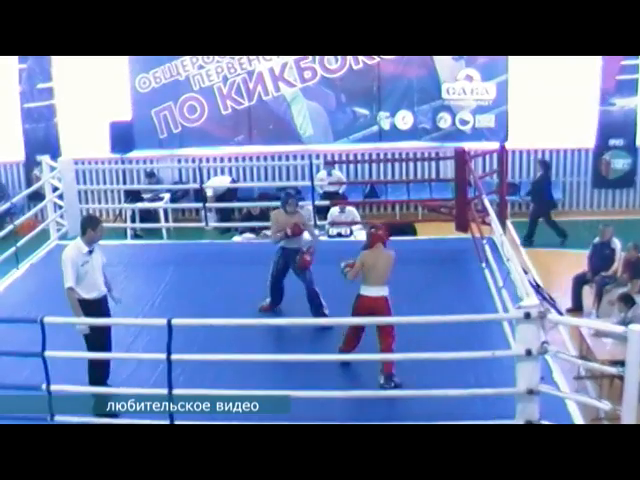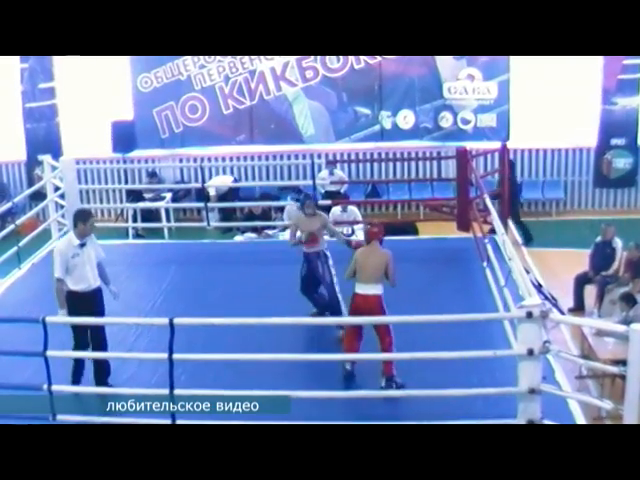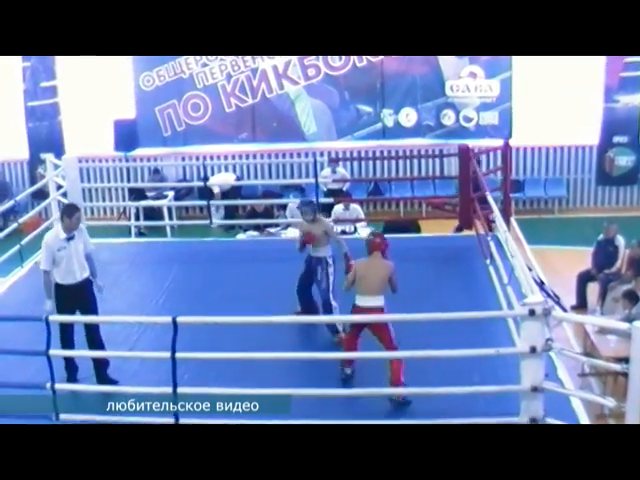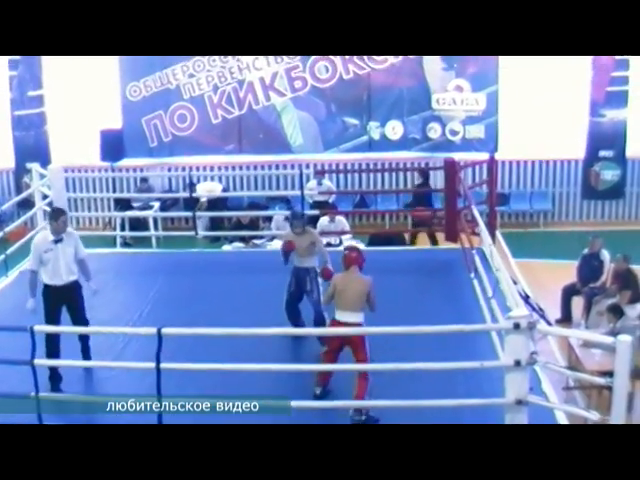
dt=0.4s
person 1, frame 1
left shoulder: (95, 247)
right shoulder: (71, 254)
right elbow: (70, 290)
left wrist: (110, 291)
right wrist: (80, 318)
left hip: (101, 301)
right hip: (86, 305)
left knee: (105, 346)
right knee: (95, 352)
left ankle: (100, 384)
right ankle: (99, 399)
person 1, frame 2
left shoulder: (91, 239)
right shoulder: (62, 247)
right elbow: (59, 280)
left wrist: (109, 285)
right wrist: (62, 309)
left hip: (95, 294)
right hip: (76, 299)
left knee: (99, 340)
right knee: (82, 343)
left ankle: (102, 381)
right ankle: (77, 378)
person 1, frame 3
left shoulder: (81, 231)
right shoulder: (50, 239)
right elbow: (47, 272)
left wrist: (95, 278)
right wrist: (49, 300)
left hip: (84, 285)
right hip: (64, 291)
left knee: (93, 330)
right knee: (66, 334)
left ankle: (102, 374)
right ankle: (71, 372)
person 1, frame 4
left shoulder: (72, 235)
right shoulder: (39, 242)
left elbow: (81, 260)
right elbow: (34, 272)
left wrist: (89, 281)
right wrist: (32, 297)
left hip: (72, 287)
right hip: (51, 291)
left knee: (82, 324)
right knee: (52, 336)
left ankle: (86, 356)
right ankle: (54, 379)
person 2, frame 1
left shoulder: (364, 255)
right shoulder: (391, 255)
left elbow: (351, 278)
left wrist: (346, 268)
left hip: (364, 299)
right hip: (381, 301)
left knee: (355, 329)
right knee: (387, 339)
left ankle: (344, 354)
right ankle: (387, 378)
person 2, frame 2
left shoulder: (359, 252)
right shoulder: (386, 254)
left elbow: (348, 276)
right elbow: (392, 282)
left hip: (358, 298)
right hip: (375, 300)
left knee: (353, 333)
right knee: (386, 339)
left ankle: (349, 366)
right ankle: (388, 380)
person 2, frame 3
left shoulder: (360, 263)
right shoulder: (389, 265)
left elbow: (346, 285)
right elbow: (394, 289)
left hip: (359, 310)
right hip: (377, 312)
left knee: (350, 337)
right knee: (393, 350)
left ankle: (347, 370)
person 2, frame 4
left shoulder: (337, 278)
right shoulder: (367, 281)
left elbow: (325, 301)
right elbow: (372, 308)
left hip: (337, 326)
right hip: (355, 329)
left knee: (329, 357)
right knee: (362, 370)
left ankle: (320, 389)
right ankle: (359, 411)
person 3, frame 1
left shoulder: (301, 216)
right shoulder: (276, 215)
left elbow: (314, 236)
right elbow: (274, 239)
left wrist: (309, 252)
right wrist: (286, 234)
left hip: (298, 251)
right hip: (283, 251)
left knee: (309, 284)
right knee: (274, 280)
left ankle: (322, 315)
right ankle: (273, 303)
person 3, frame 2
left shoulder: (321, 217)
right shoulder: (296, 218)
left elbow: (334, 233)
right elbow: (291, 241)
left wrist: (349, 242)
right wrist: (301, 239)
left hip: (321, 255)
right hip: (307, 256)
left knee: (331, 289)
right knee: (306, 289)
right ankle: (323, 308)
person 3, frame 3
left shoulder: (325, 224)
right shoulder: (302, 225)
left elbow: (339, 241)
right elbow: (300, 249)
left wrist: (348, 258)
right wrist: (302, 242)
left hip: (324, 261)
right hip: (311, 259)
left knee: (327, 296)
right knee: (301, 288)
left ankle: (337, 330)
right ankle: (308, 309)
person 3, frame 4
left shoulder: (312, 235)
right shoulder: (288, 236)
left elbow: (323, 252)
right elbow: (285, 261)
left wrist: (328, 266)
right wrist: (285, 253)
left hip: (311, 272)
right hip: (296, 271)
left knee: (317, 307)
right knee: (290, 303)
left ankle: (325, 341)
right ankle: (299, 328)
